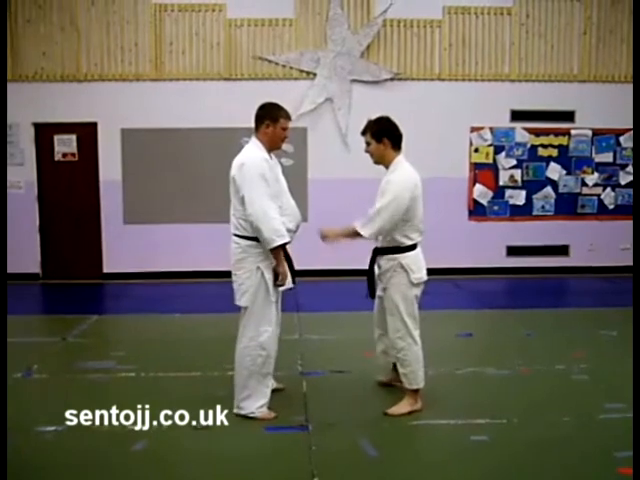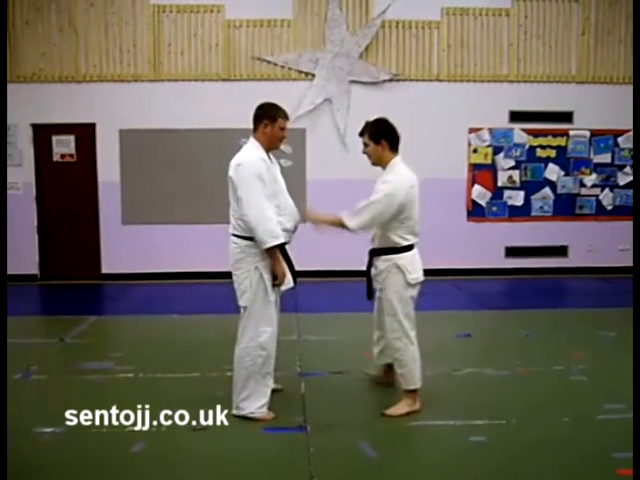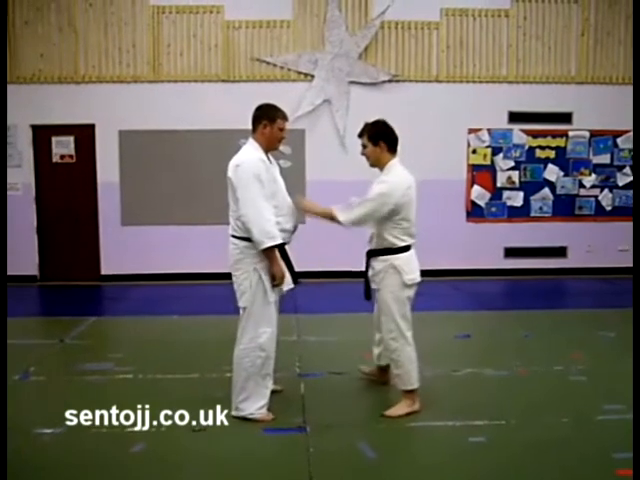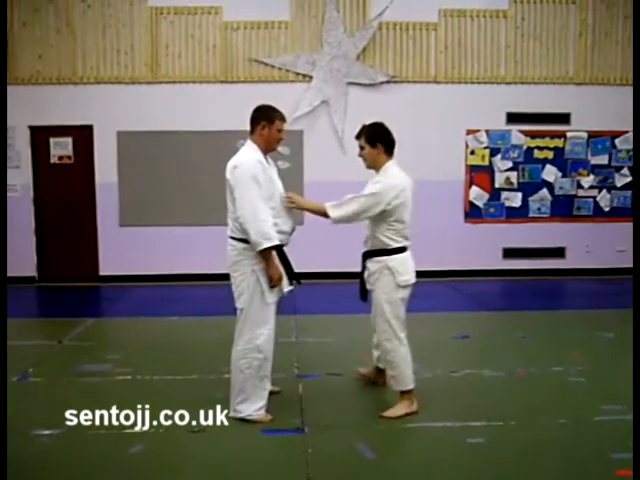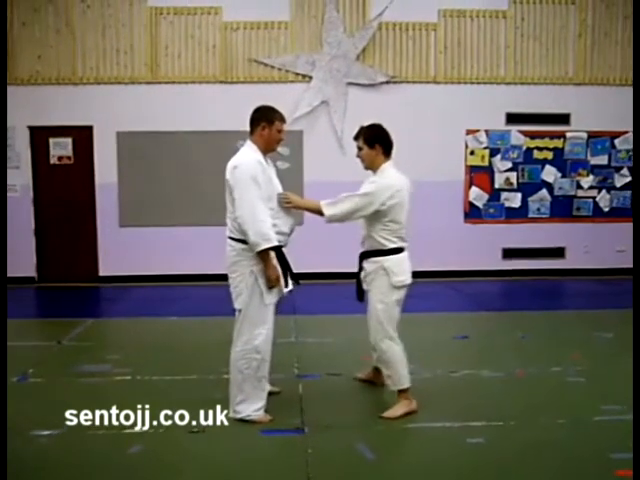
dt=0.2s
person 1, frame 1
left shoulder: (264, 159)
right shoulder: (252, 162)
right elbow: (262, 215)
left wrist: (279, 256)
right wrist: (279, 259)
left hip: (266, 252)
right hip: (256, 254)
left knee: (268, 324)
right knee: (258, 330)
left ankle: (261, 380)
right ankle: (249, 402)
person 1, frame 2
left shoulder: (264, 159)
right shoulder: (250, 162)
right elbow: (258, 216)
left wrist: (277, 256)
right wrist: (276, 259)
left hip: (265, 251)
right hip: (256, 254)
left knee: (266, 324)
right knee: (258, 329)
left ankle: (260, 381)
right ankle: (248, 403)
person 1, frame 3
left shoulder: (264, 160)
right shoulder: (249, 162)
right elbow: (256, 216)
left wrist: (275, 257)
right wrist: (274, 260)
left hip: (265, 252)
right hip: (255, 255)
left knee: (265, 324)
right knee: (258, 330)
left ankle: (259, 382)
right ankle: (248, 404)
person 1, frame 4
left shoulder: (262, 161)
right shoulder: (247, 163)
right elbow: (253, 218)
left wrist: (273, 258)
right wrist: (271, 261)
left hip: (263, 253)
right hip: (253, 256)
left knee: (263, 326)
right knee: (255, 331)
left ankle: (257, 384)
right ankle: (246, 405)
person 1, frame 5
left shoulder: (260, 161)
right shoulder: (246, 164)
right elbow: (252, 218)
left wrist: (271, 259)
right wrist: (268, 262)
left hip: (261, 253)
right hip: (252, 257)
left knee: (261, 326)
right knee: (253, 332)
left ankle: (256, 384)
right ankle: (245, 406)
person 2, frame 1
left shoulder: (400, 179)
right shoulder: (398, 173)
left elbow: (376, 222)
left wrist: (338, 233)
right wrist: (345, 230)
left hip: (401, 264)
right hip: (392, 261)
left knee: (403, 329)
right knee: (384, 321)
left ankle: (413, 396)
right ankle: (397, 373)
person 2, frame 2
left shoulder: (396, 181)
right shoulder: (397, 175)
left elbow: (364, 216)
right elbow: (373, 213)
left wrist: (323, 219)
left hip: (397, 264)
right hip: (391, 261)
left knee: (400, 329)
right knee: (384, 321)
left ankle: (411, 397)
right ankle: (389, 371)
person 2, frame 3
left shoulder: (392, 183)
right shoulder: (396, 176)
left elbow: (356, 213)
left wrist: (314, 209)
left hip: (394, 264)
right hip: (390, 261)
left knee: (397, 330)
right knee: (384, 322)
left ankle: (410, 397)
right ankle: (383, 369)
person 2, frame 4
left shoulder: (387, 184)
right shoulder: (395, 178)
left elbow: (348, 209)
left wrist: (305, 205)
left hip: (390, 266)
right hip: (388, 262)
left knee: (391, 331)
right knee: (382, 324)
left ankle: (408, 398)
right ankle: (380, 371)
person 2, frame 5
left shoulder: (382, 185)
right shoulder: (396, 180)
left elbow: (343, 208)
left wrist: (301, 203)
left hip: (386, 267)
right hip: (386, 262)
left knee: (384, 332)
right knee: (378, 326)
left ankle: (406, 397)
right ankle: (379, 372)
